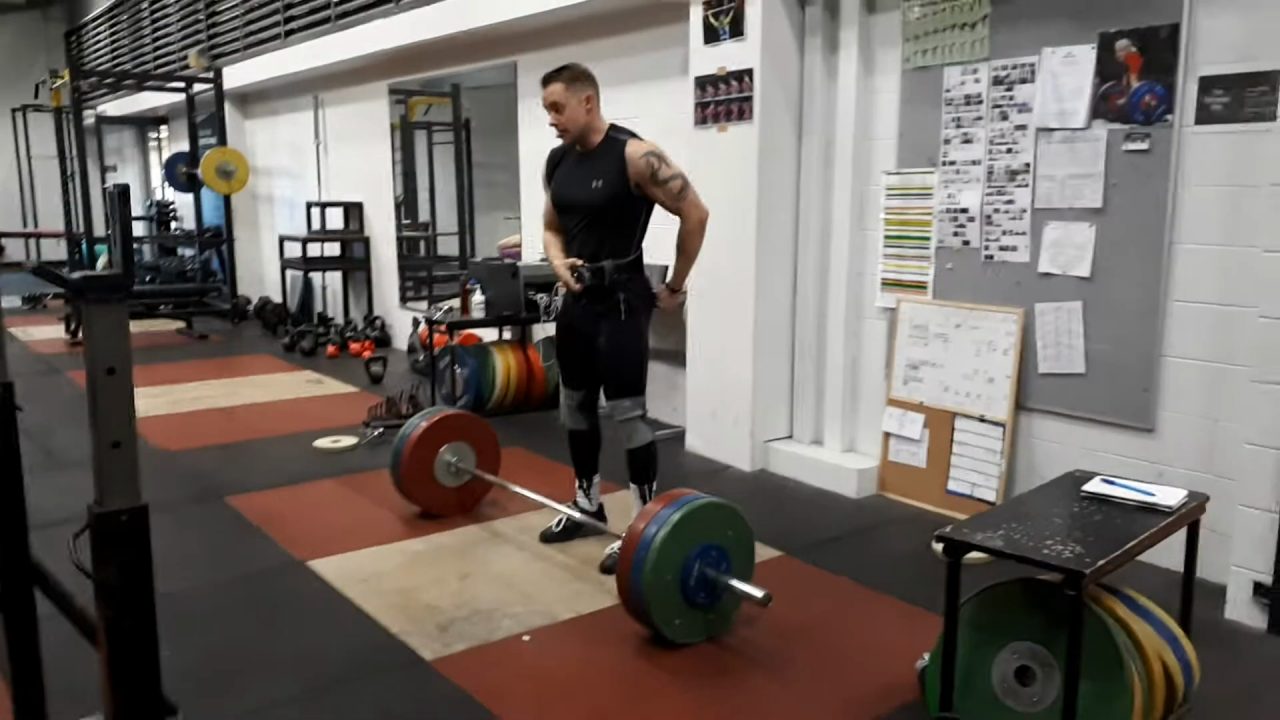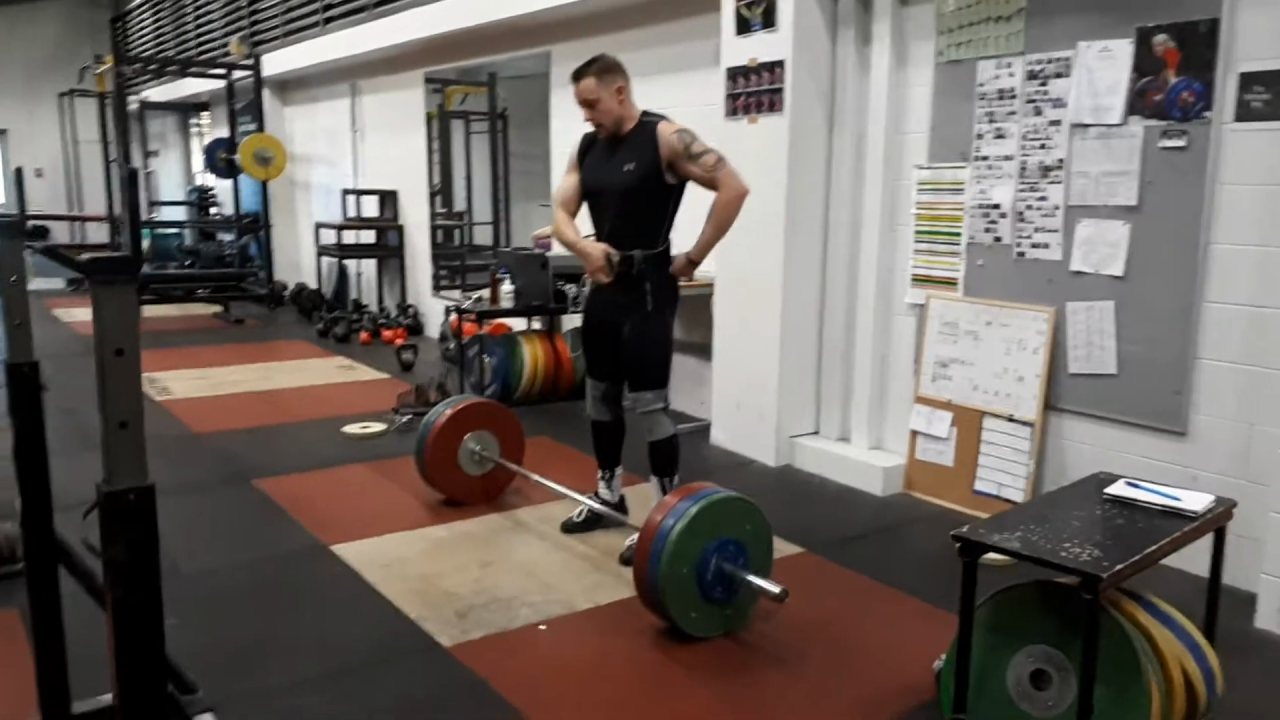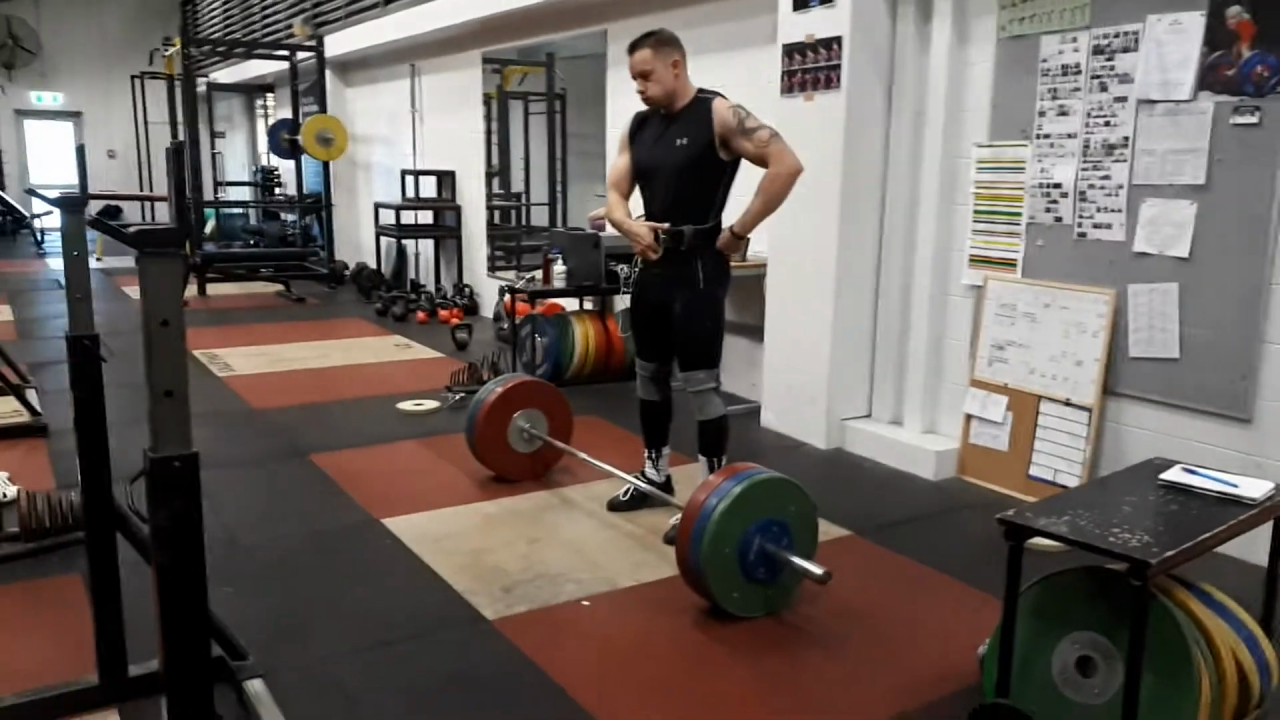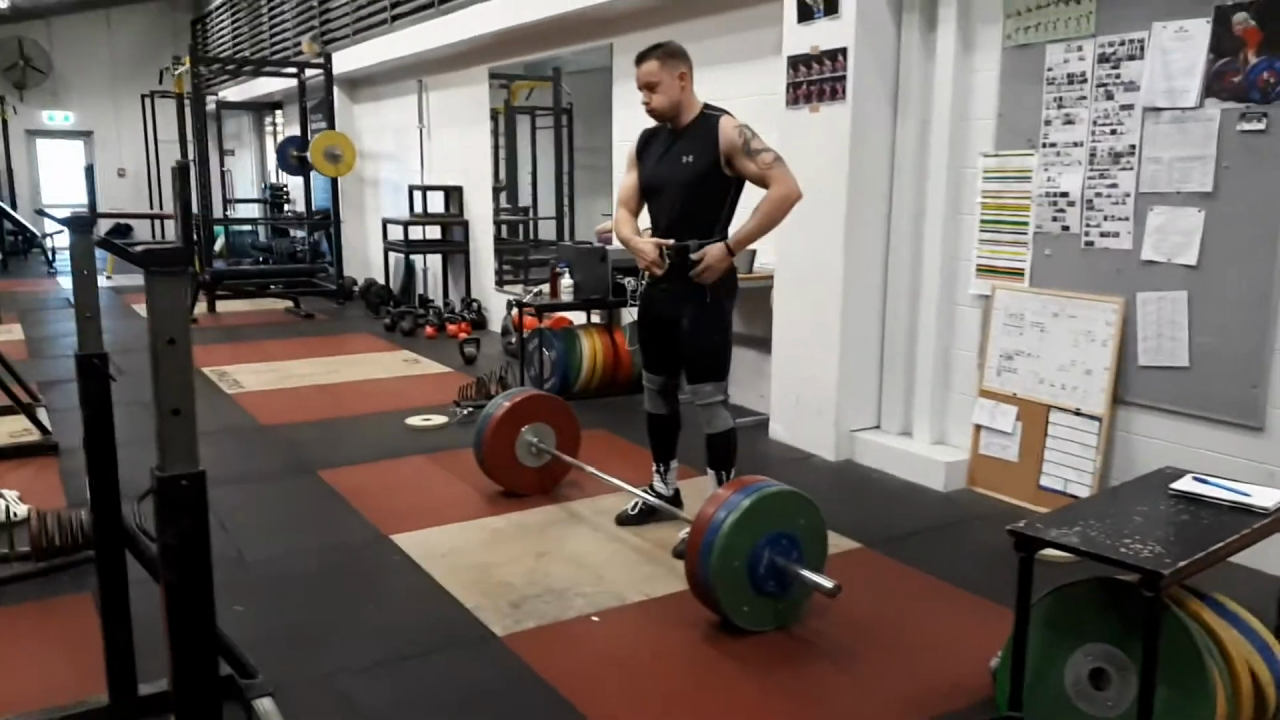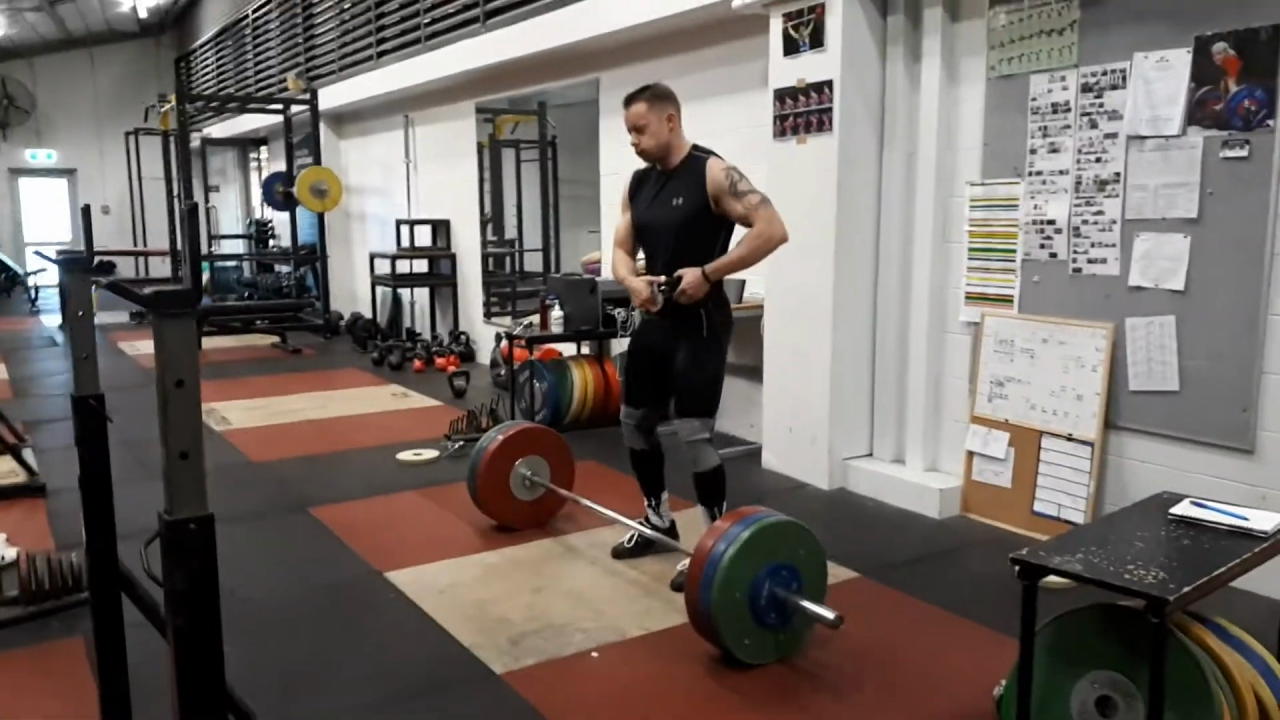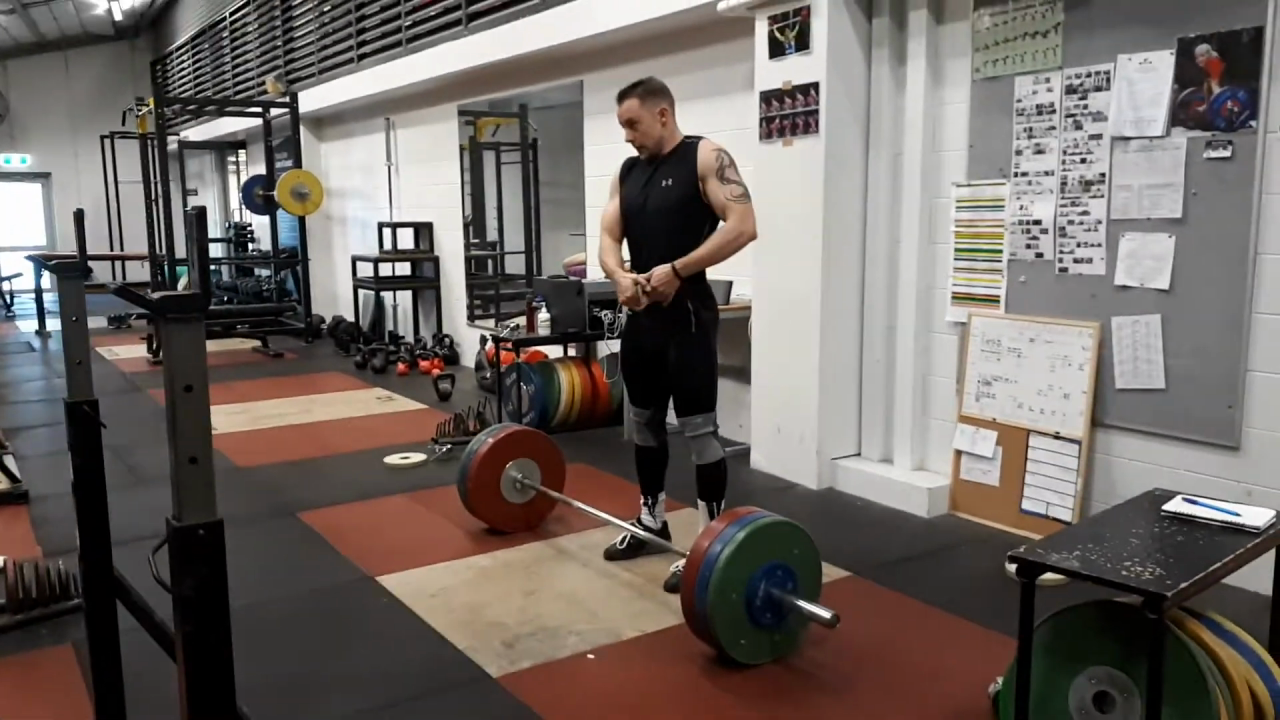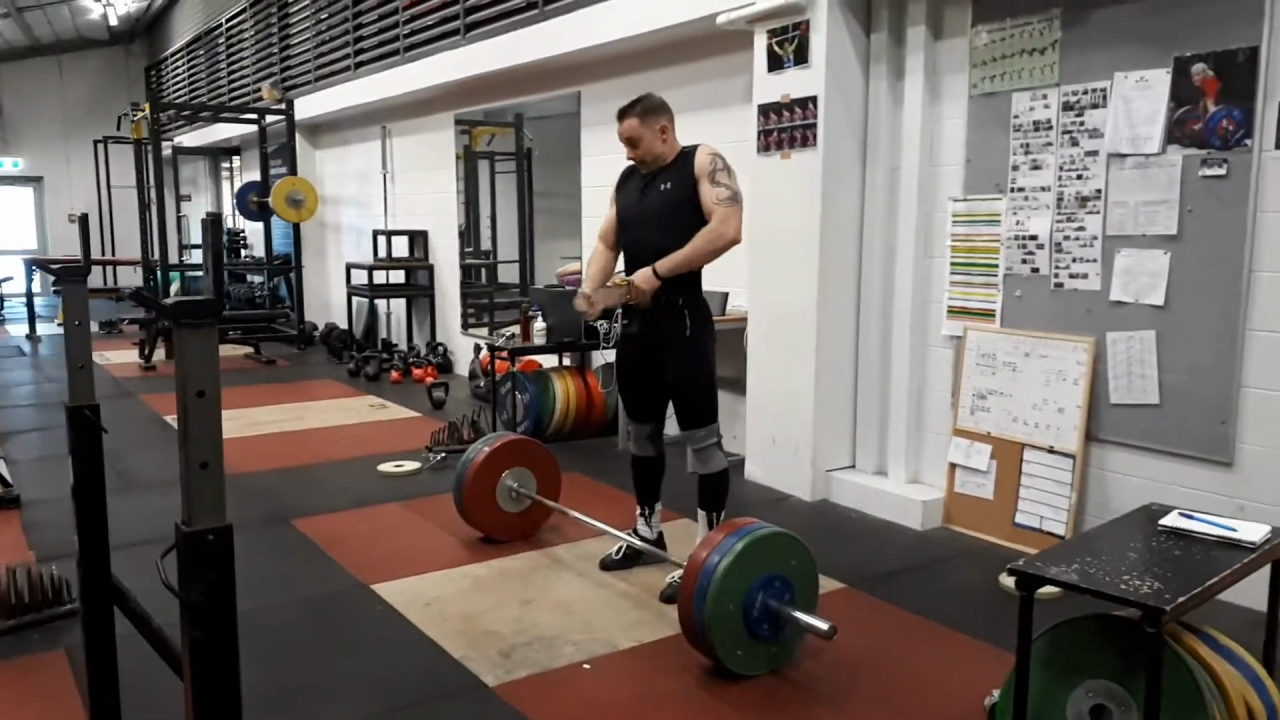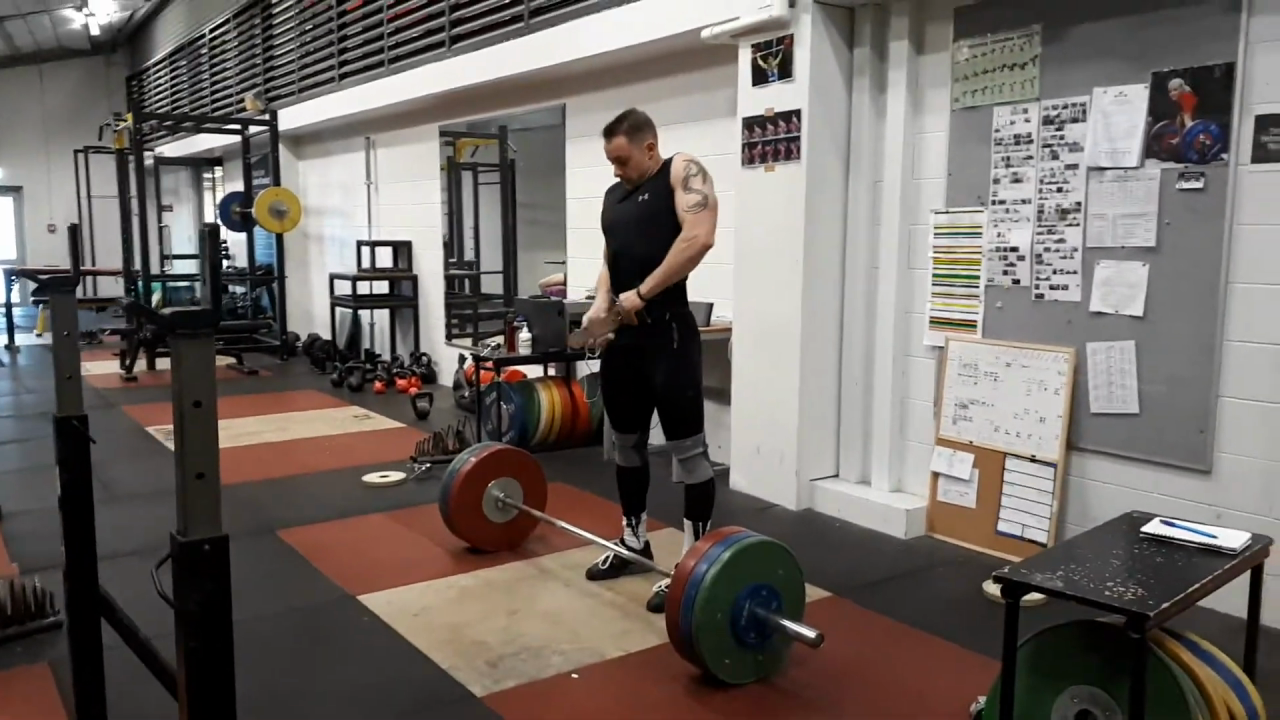
dt=0.3s
person 1, frame 1
left shoulder: (635, 154)
right shoulder: (557, 161)
left elbow: (694, 214)
left wrist: (675, 286)
right wrist: (558, 262)
left hip: (620, 298)
right hip: (577, 298)
left knee: (626, 411)
right knee: (576, 404)
right ankle: (587, 504)
person 1, frame 2
left shoulder: (666, 137)
right shoulder: (587, 147)
left elbow: (733, 188)
right elbow: (561, 212)
left wrist: (693, 257)
right wrist: (585, 246)
left hip: (647, 288)
right hip: (604, 287)
left knee: (648, 404)
right knee: (600, 395)
right ankle: (609, 495)
person 1, frame 3
left shoulder: (719, 114)
right shoulder: (639, 127)
left elbow: (786, 165)
right elbow: (614, 194)
left wrist: (738, 231)
right wrist: (631, 226)
left hip: (696, 268)
right hip: (652, 267)
left knee: (700, 384)
right knee: (648, 375)
right ankle: (655, 474)
person 1, frame 4
left shoulder: (724, 132)
right shoulder: (646, 143)
left elbow: (786, 189)
right elbow: (624, 210)
left wrist: (730, 247)
right wrist: (636, 242)
left hip: (703, 284)
right hip: (659, 282)
left knee: (708, 397)
right knee: (656, 389)
right ankle: (663, 489)
person 1, frame 5
left shoulder: (713, 173)
right shoulder: (637, 184)
left elbow: (773, 230)
right elbow: (622, 249)
left wrist: (708, 273)
right wrist: (632, 281)
left hip: (701, 321)
right hip: (656, 319)
left knee: (692, 433)
right knee: (635, 421)
right ankle: (658, 522)
person 1, frame 6
left shoulder: (705, 157)
right shoulder: (628, 171)
left elbow: (743, 225)
right elbow: (609, 235)
left wrist: (677, 270)
right wrist: (620, 276)
left hip: (687, 312)
right hip: (641, 315)
left knee: (697, 427)
right knee: (643, 421)
right ankle: (652, 522)
person 1, frame 7
left shoulder: (704, 164)
right shoulder: (627, 180)
left elbow: (727, 230)
right elbow: (607, 242)
left wrist: (658, 273)
right wrist: (591, 284)
left hip: (682, 321)
right hip: (636, 323)
left knee: (701, 438)
right knee: (641, 432)
right ankle: (647, 533)
person 1, frame 8
left shoulder: (683, 171)
right shoulder: (615, 194)
left elbow: (699, 237)
left wrist: (643, 294)
right wrist: (601, 305)
left hip: (668, 332)
right hip: (623, 337)
left knee: (687, 448)
right knee: (626, 443)
right ankle: (634, 542)
